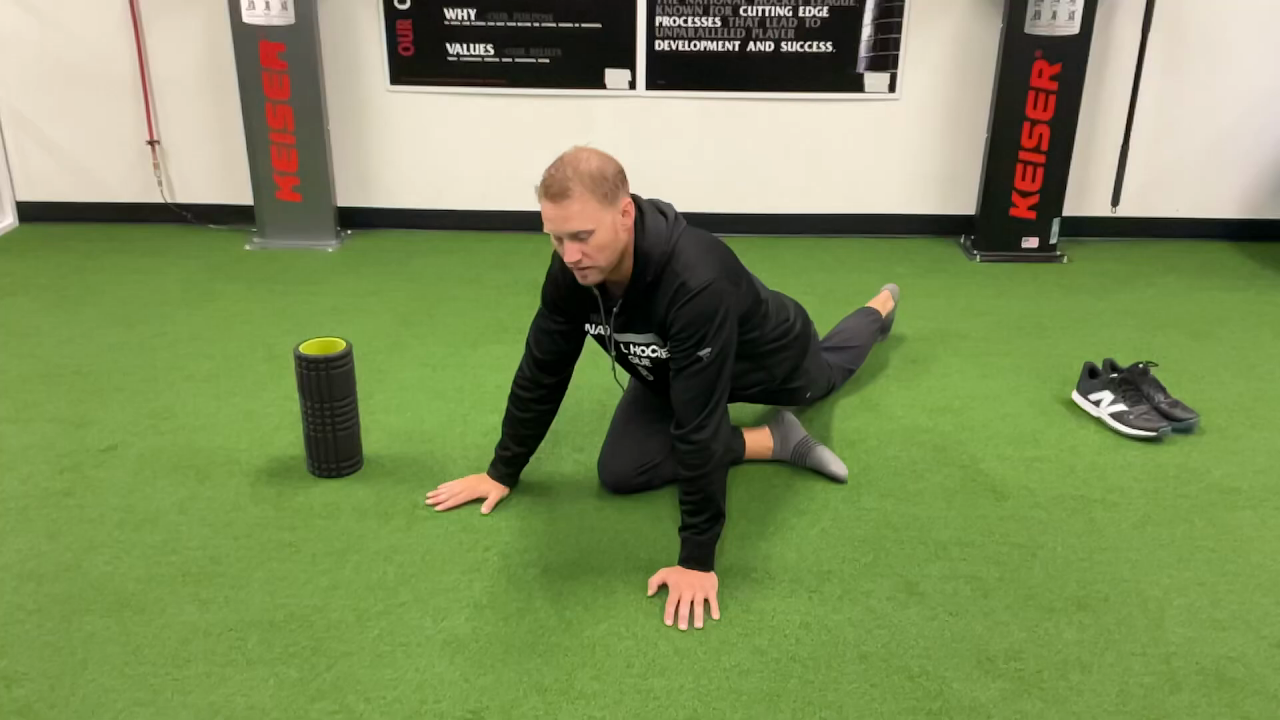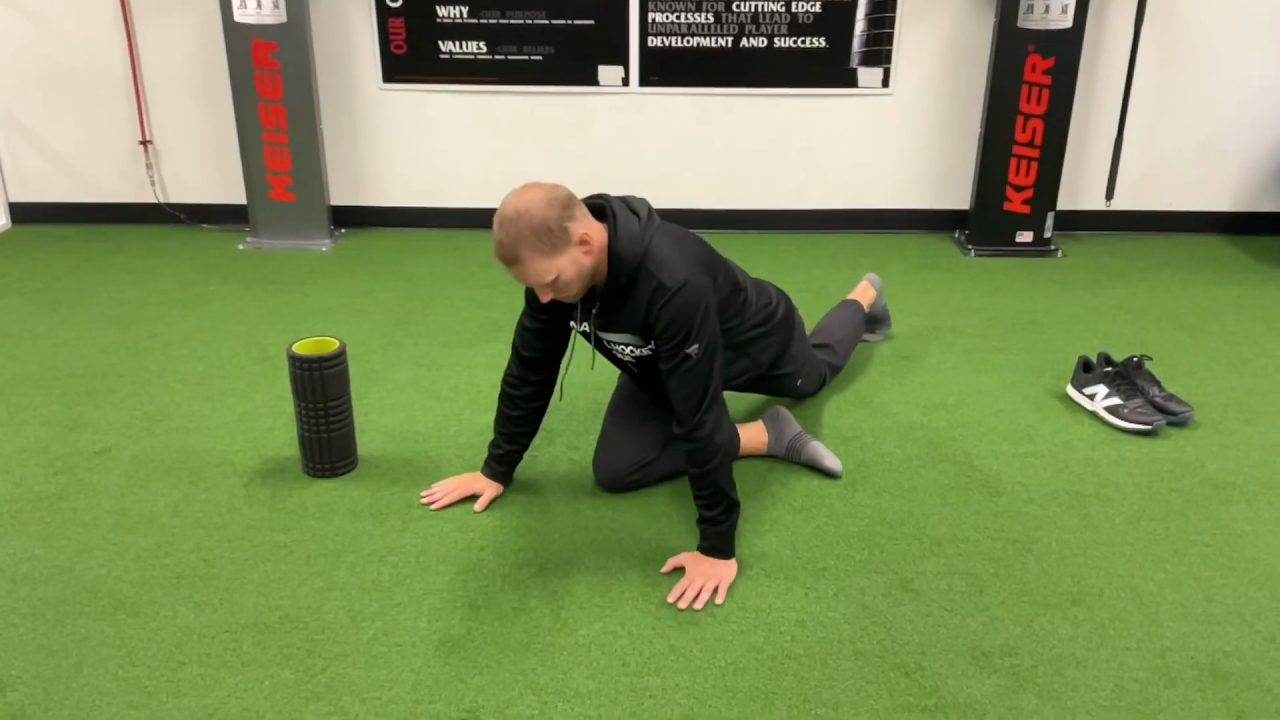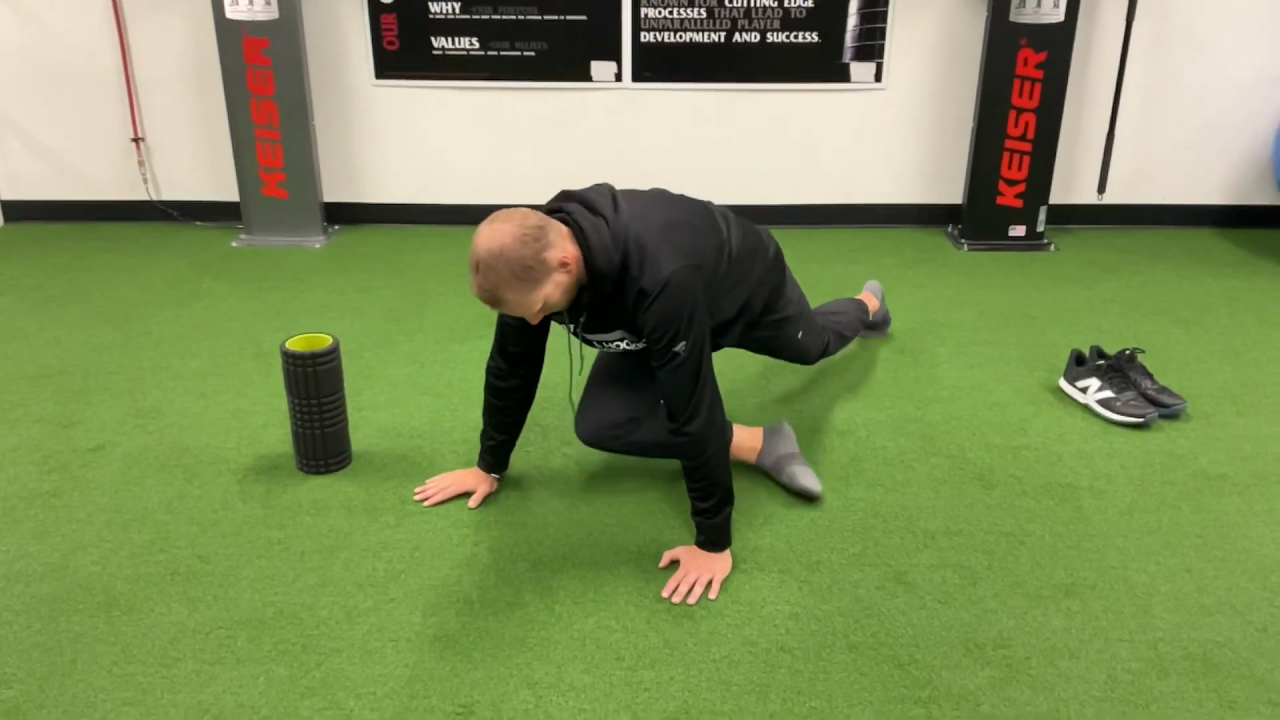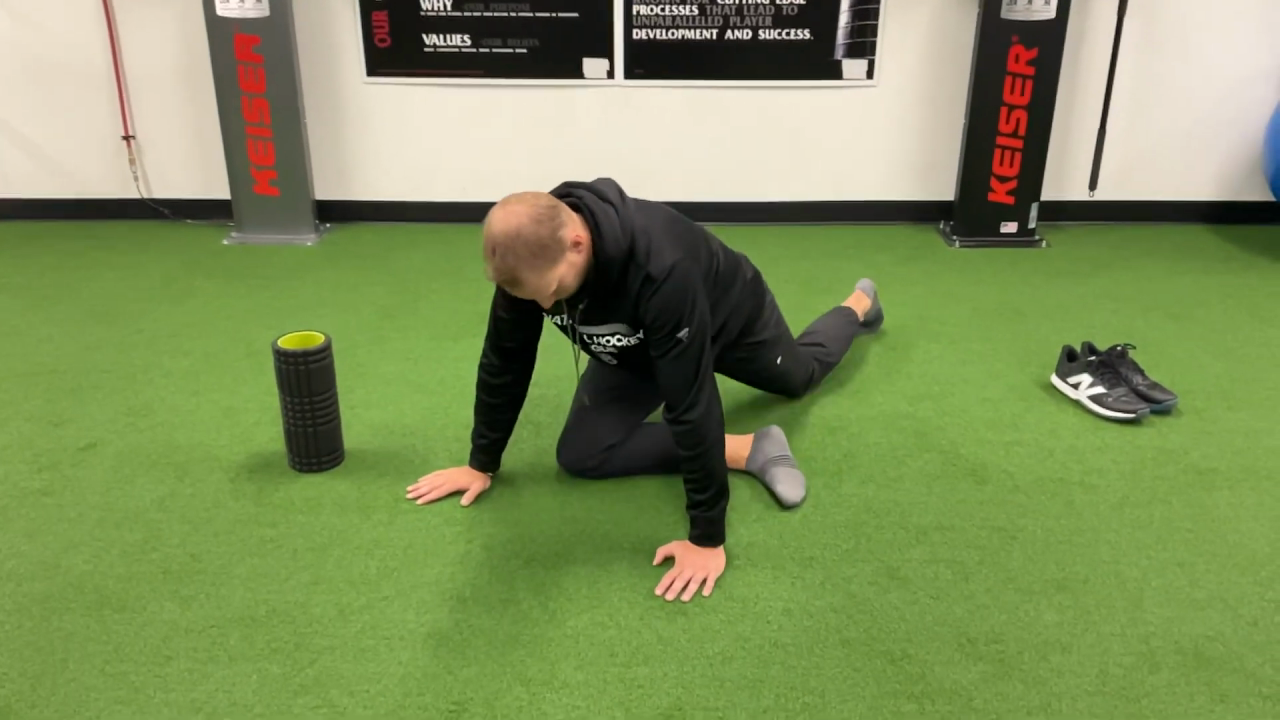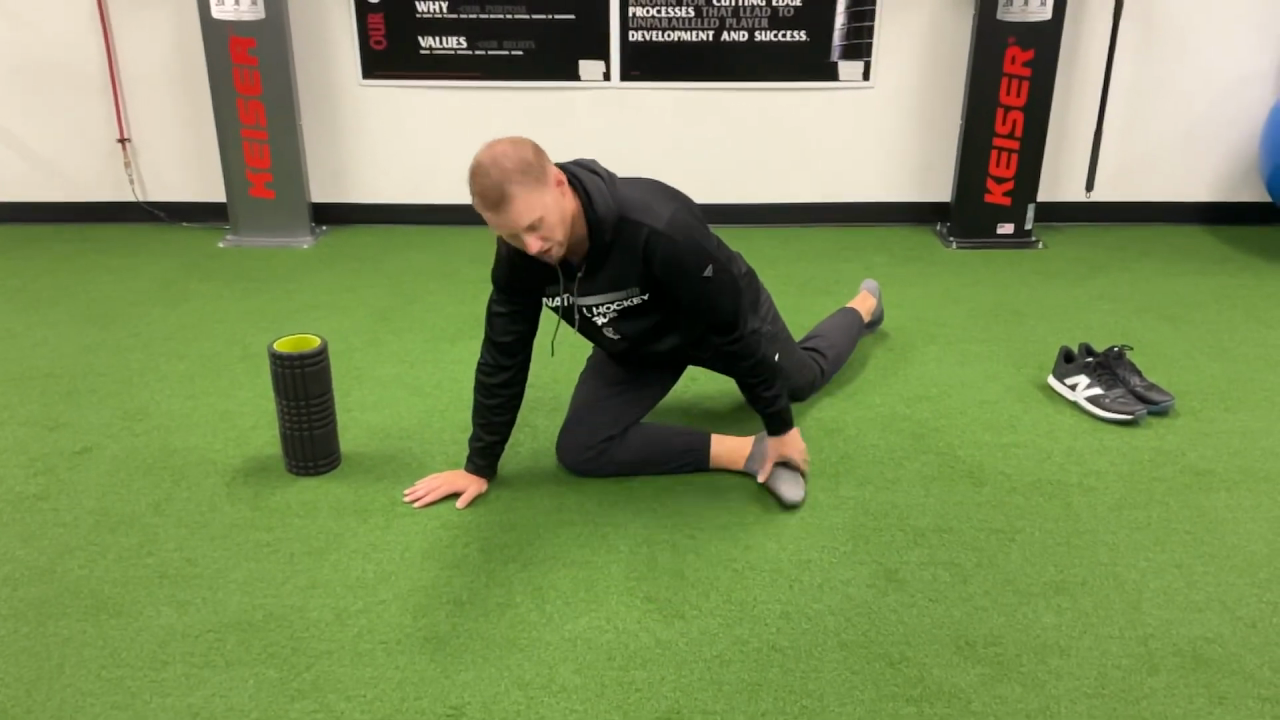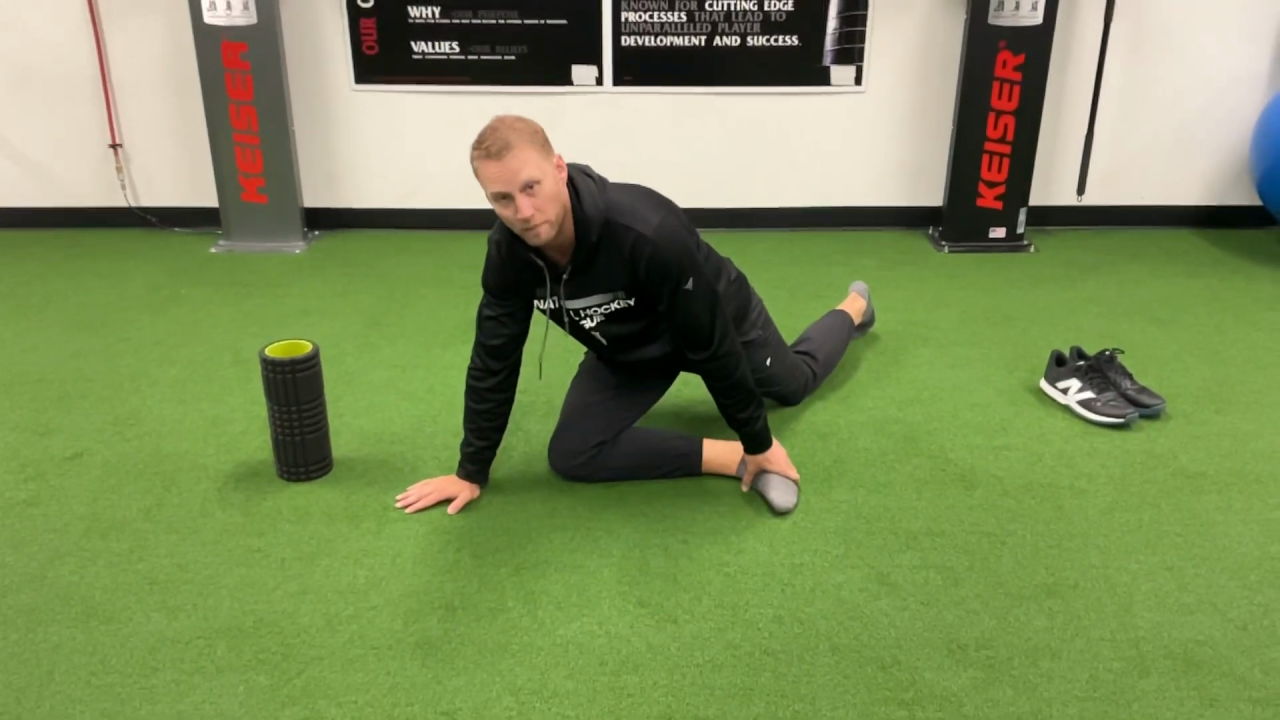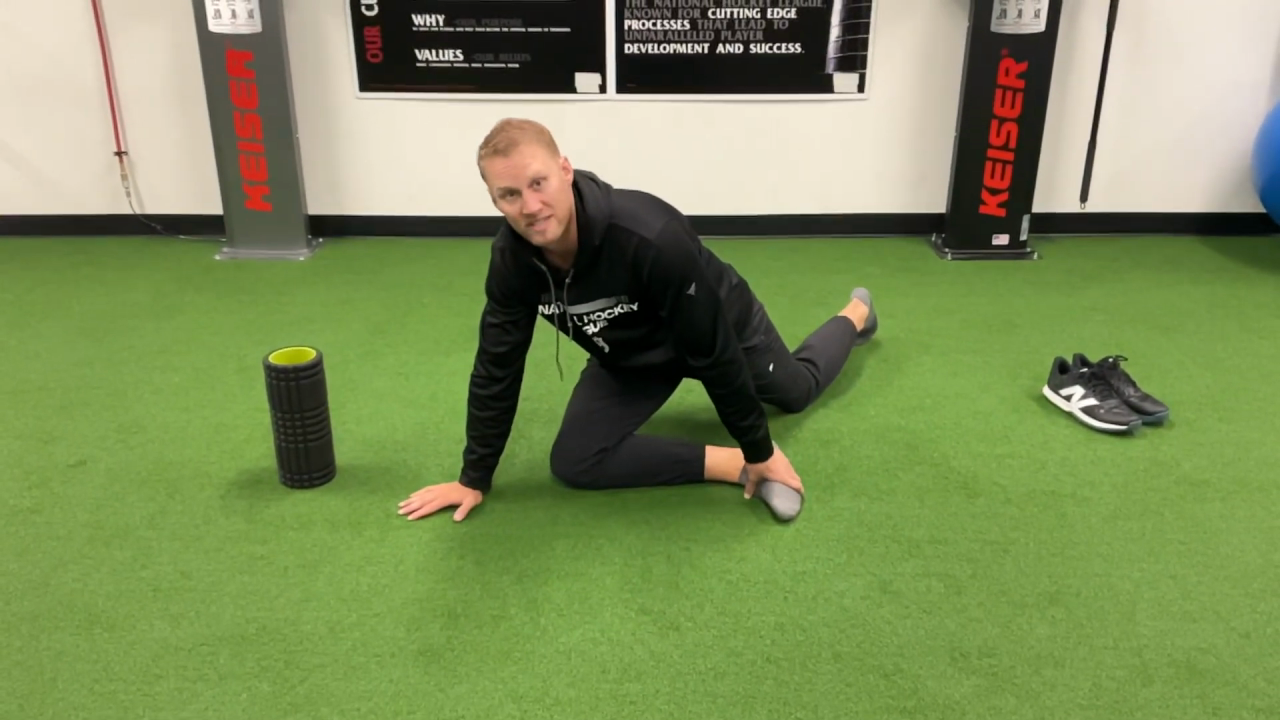
dt=0.5s
person 1, frame 1
left shoulder: (696, 283)
right shoulder: (573, 271)
left elbow: (699, 424)
right elbow: (542, 372)
left wrist: (697, 560)
right wrist: (502, 473)
left hip: (770, 357)
left knee: (826, 374)
right knee: (618, 471)
left ankle: (880, 307)
right ankle: (772, 440)
person 1, frame 2
left shoulder: (674, 282)
right shoulder: (553, 264)
left elbow: (699, 416)
right elbow: (530, 369)
left wrist: (717, 548)
right wrist: (496, 469)
left hip: (757, 346)
left knee: (816, 369)
right knee: (614, 469)
left ankle: (864, 298)
right ankle: (767, 435)
person 1, frame 3
left shoulder: (660, 277)
right shoulder: (530, 259)
left elbow: (692, 408)
right elbow: (512, 365)
left wrist: (713, 542)
right wrist: (490, 465)
left hip: (749, 283)
left knee: (813, 343)
right knee: (597, 423)
left ankle: (867, 305)
right ankle: (760, 447)
person 1, frame 4
left shoulder: (662, 268)
right shoulder: (531, 255)
left elbow: (691, 401)
right elbow: (504, 362)
left wrist: (707, 537)
right wrist: (481, 464)
left hip: (730, 316)
left knee: (800, 374)
right knee: (580, 454)
left ankle: (859, 304)
right ankle: (749, 451)
person 1, frame 5
left shoulder: (660, 228)
right shoulder: (518, 253)
left elbow: (732, 331)
right elbow: (504, 357)
left wrist: (779, 426)
right wrist: (479, 467)
left hip: (726, 316)
right hip: (636, 345)
left knee: (801, 379)
right knee: (580, 450)
left ankle: (862, 306)
right ankle: (742, 453)
person 1, frame 6
left shoulder: (648, 233)
right shoulder: (509, 251)
left elbow: (712, 345)
right elbow: (494, 361)
left wrist: (759, 443)
right wrist: (471, 472)
left hip: (720, 319)
right hip: (627, 348)
left knee: (794, 384)
right knee: (572, 455)
left ankle: (852, 307)
right ankle: (732, 459)
person 1, frame 7
left shoulder: (651, 237)
right shoulder: (512, 257)
left elbow: (715, 353)
right elbow: (497, 368)
left wrist: (760, 451)
right wrist: (474, 479)
left hip: (721, 326)
right hip: (628, 356)
left knee: (797, 391)
right knee: (574, 462)
left ankle: (855, 315)
right ankle: (732, 466)
